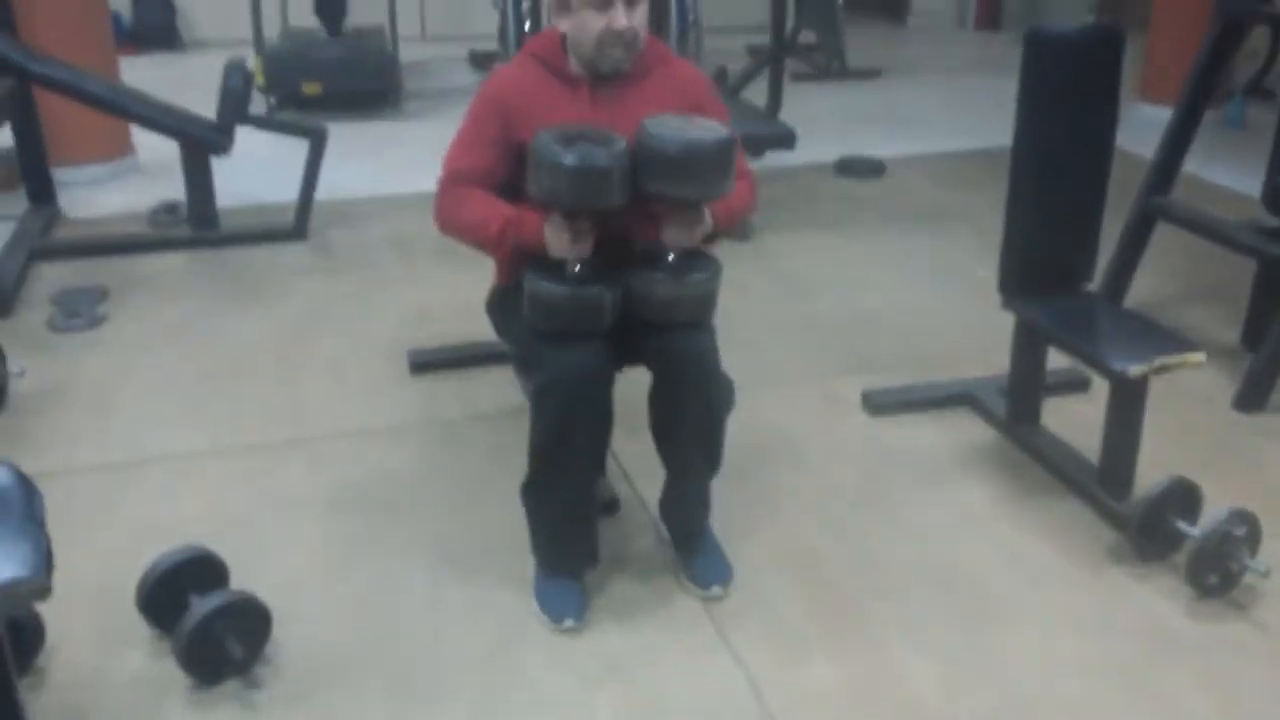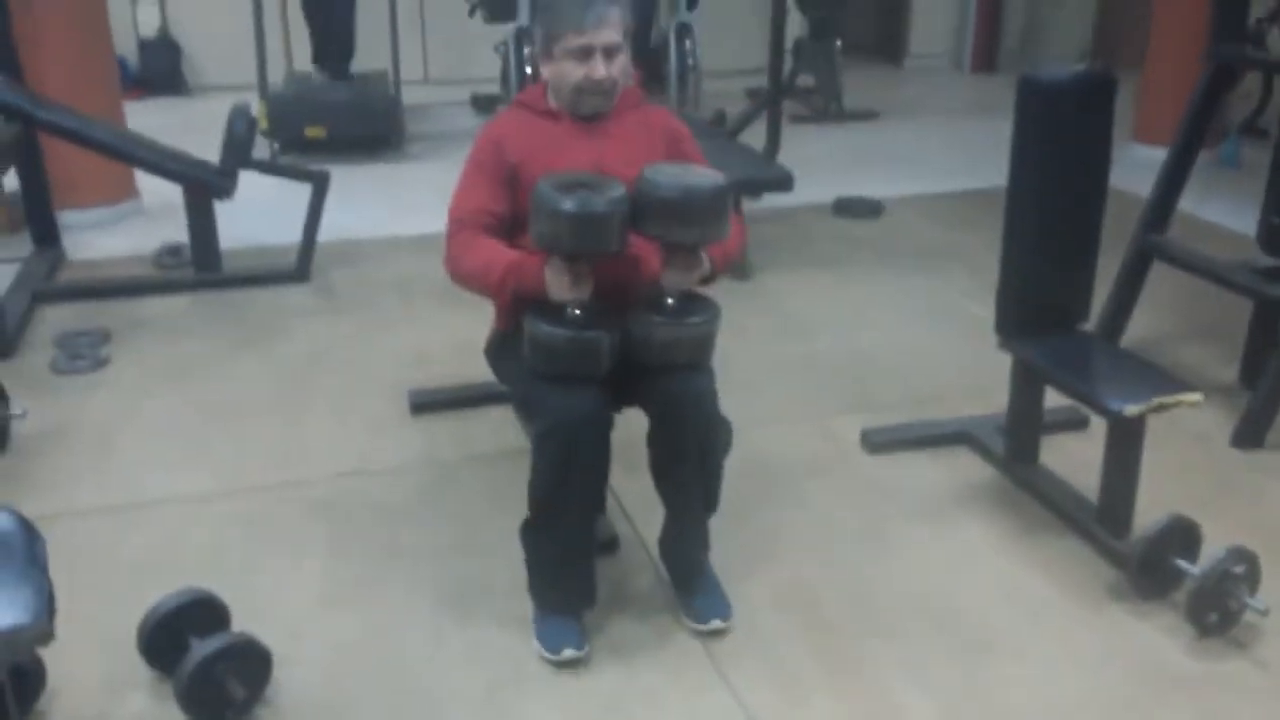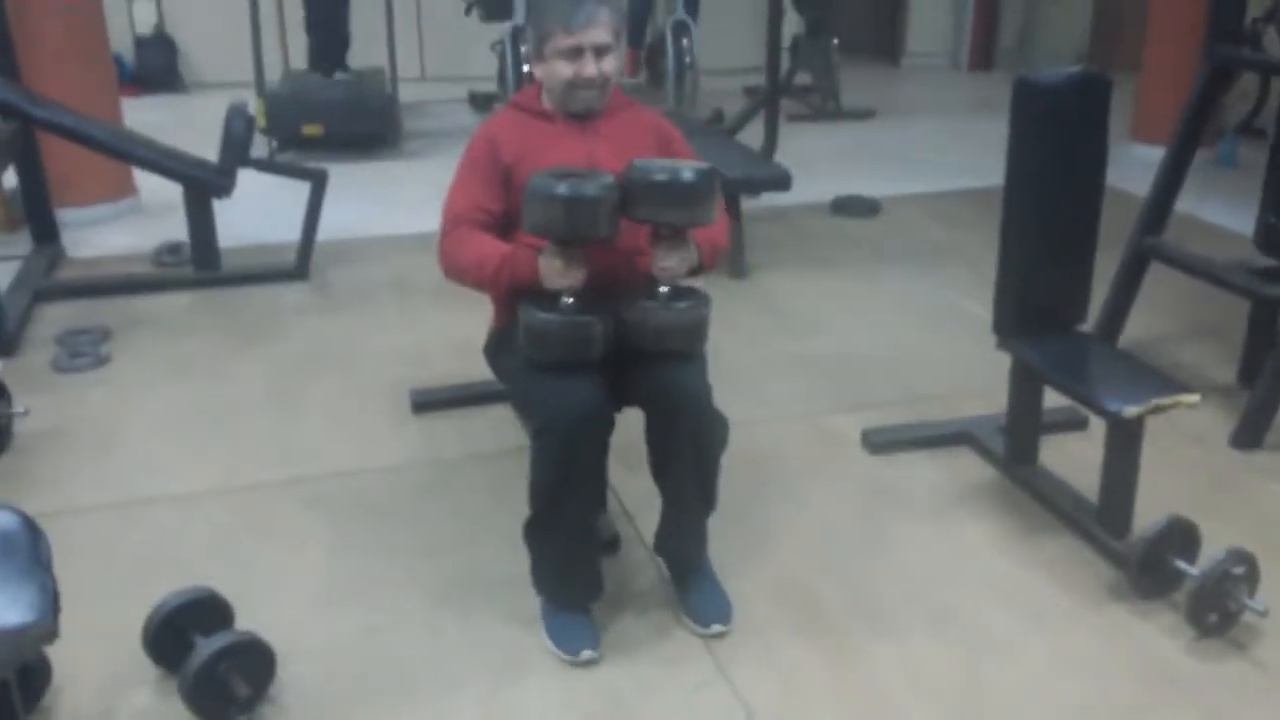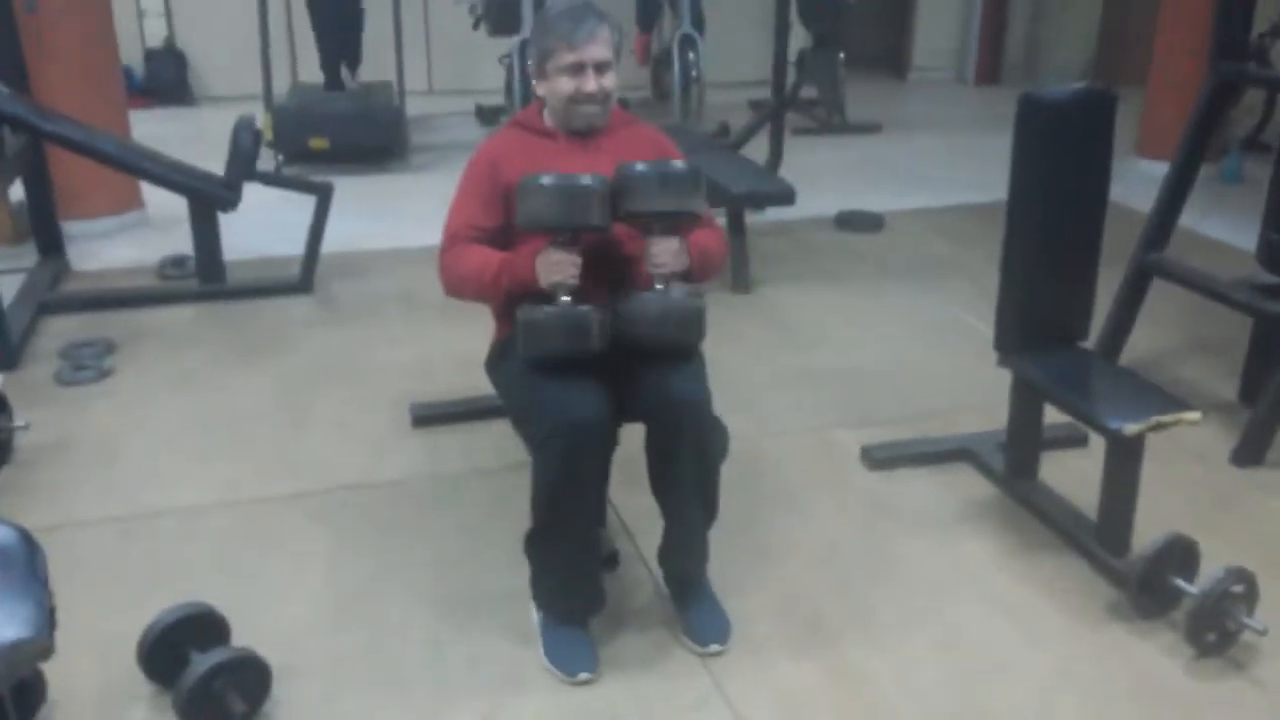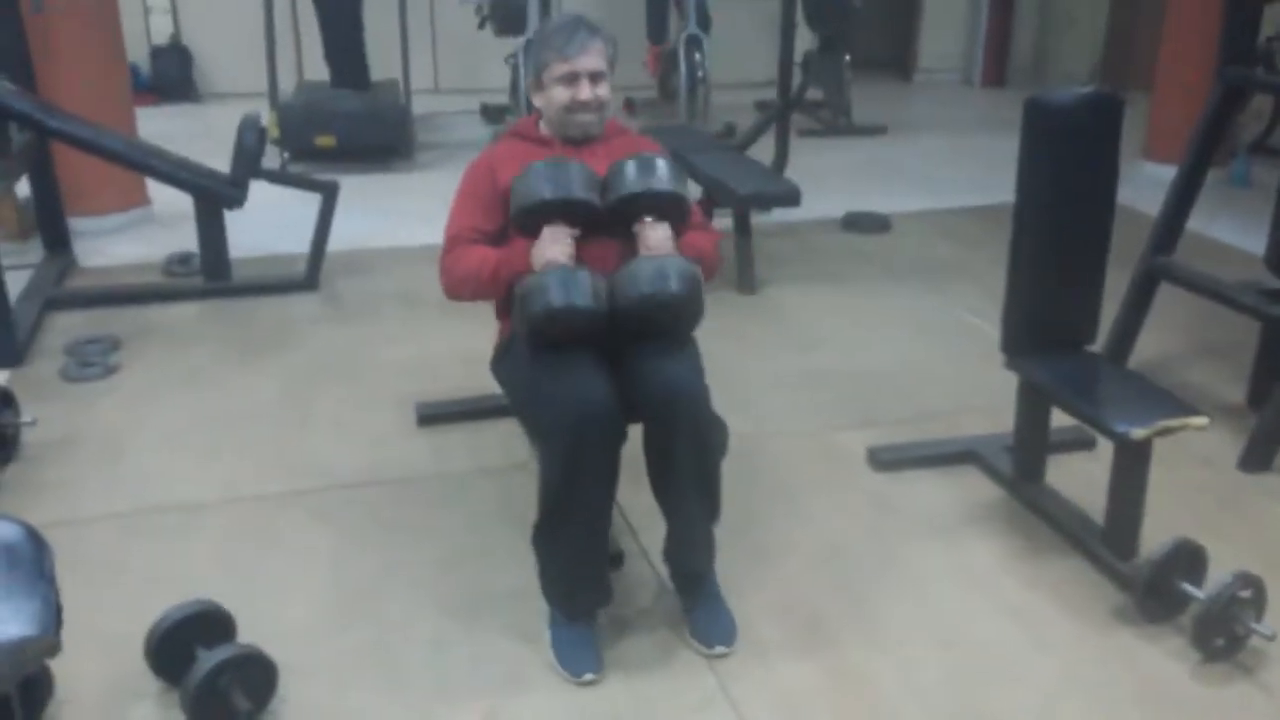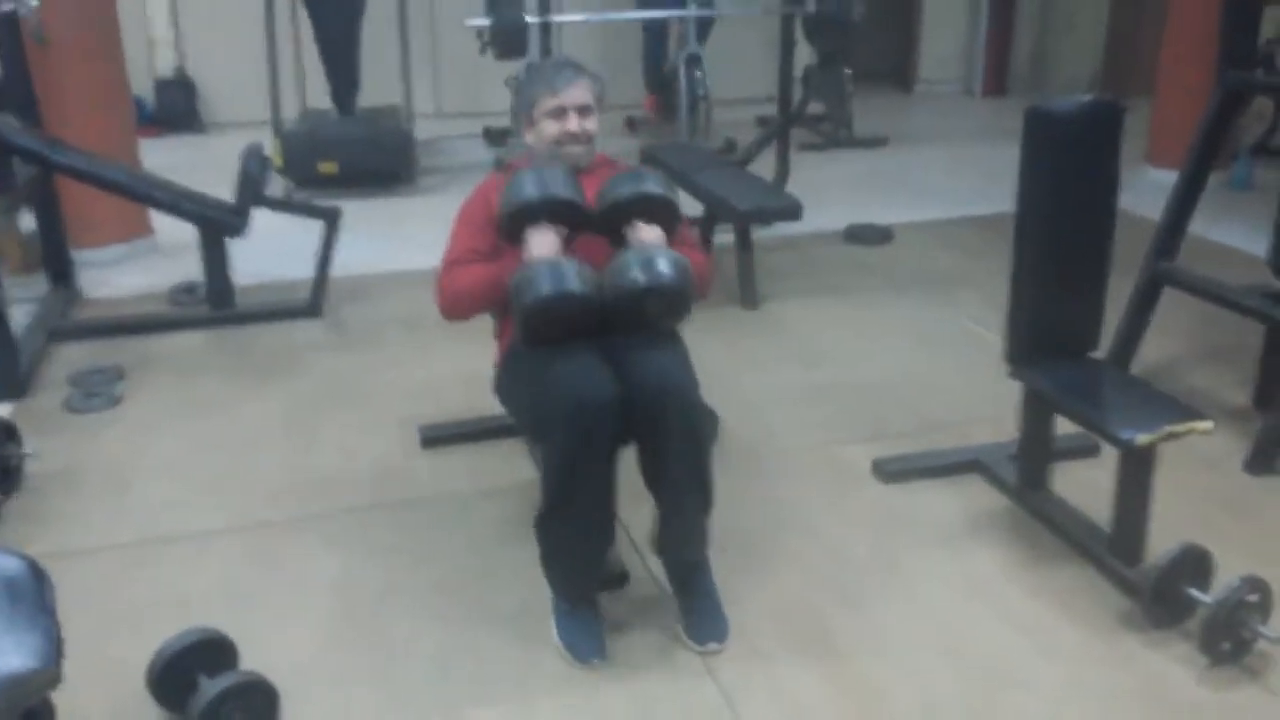
dt=0.2s
person 1, frame 1
left shoulder: (683, 83)
right shoulder: (514, 88)
left elbow: (736, 178)
right elbow: (457, 199)
left wrist: (705, 217)
right wrist: (537, 232)
left knee: (696, 363)
right knee: (572, 375)
left ankle: (689, 522)
right ankle: (560, 554)
person 1, frame 2
left shoulder: (662, 128)
right shoulder: (507, 135)
left elbow: (723, 221)
right elbow: (464, 247)
left wrist: (702, 259)
right wrist: (538, 276)
left knee: (693, 403)
right knee: (572, 416)
left ankle: (688, 558)
right ankle: (558, 593)
person 1, frame 3
left shoulder: (652, 128)
right shoulder: (501, 135)
left elbow: (711, 222)
right elbow: (457, 245)
left wrist: (691, 251)
right wrist: (532, 267)
left knee: (688, 398)
right knee: (573, 412)
left ankle: (687, 557)
right ankle: (562, 587)
person 1, frame 4
left shoulder: (651, 146)
right shoulder: (502, 154)
left elbow: (710, 240)
right elbow: (456, 265)
left wrist: (684, 256)
right wrist: (530, 268)
left knee: (687, 407)
right knee: (577, 423)
left ankle: (688, 573)
right ankle: (562, 602)
person 1, frame 5
left shoulder: (643, 153)
right shoulder: (500, 162)
left elbow: (706, 245)
right elbow: (457, 270)
left wrist: (676, 248)
right wrist: (526, 259)
left knee: (683, 399)
right knee: (586, 411)
left ankle: (694, 570)
right ankle: (570, 598)
person 1, frame 6
right shoulder: (494, 196)
left elbow: (700, 272)
right elbow: (452, 296)
left wrist: (663, 254)
right wrist: (521, 265)
left hip: (634, 324)
right hip: (545, 339)
left knee: (674, 395)
right knee: (585, 401)
left ankle: (687, 565)
right ankle: (573, 588)
